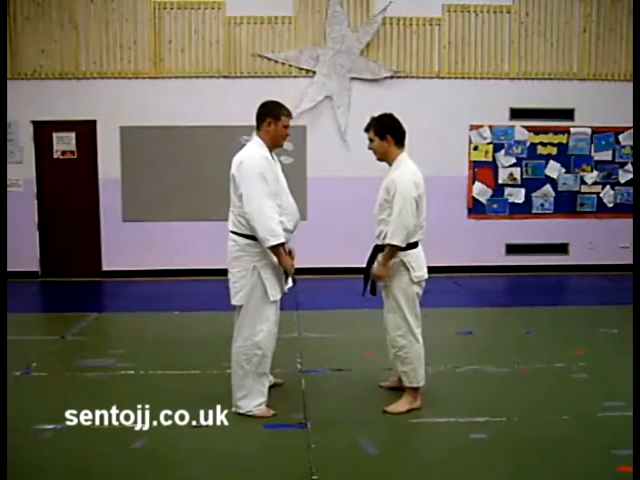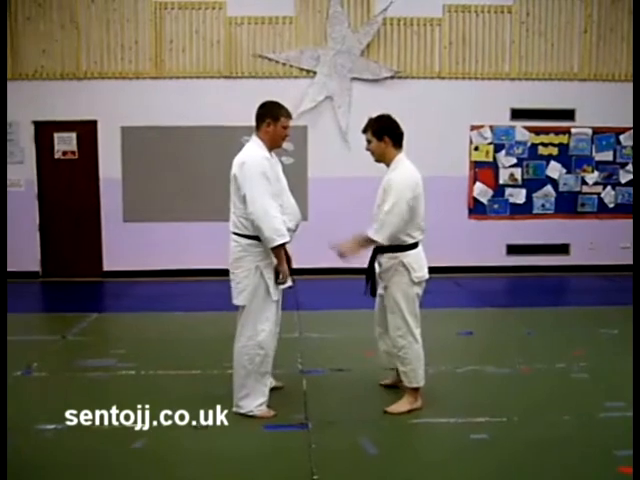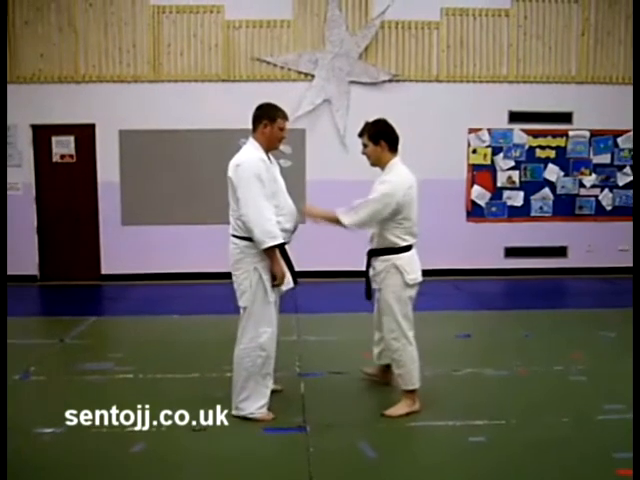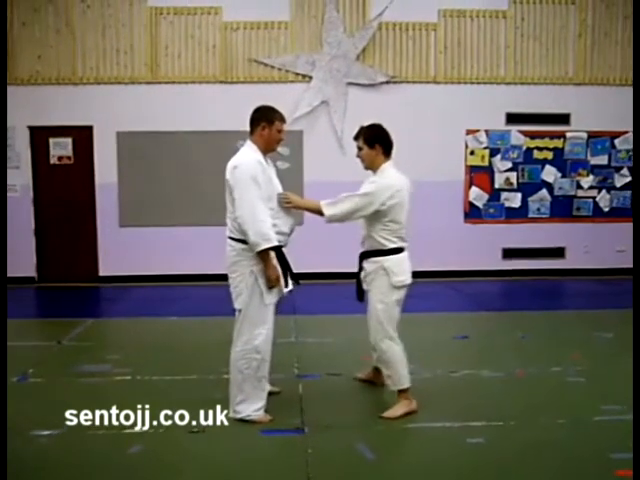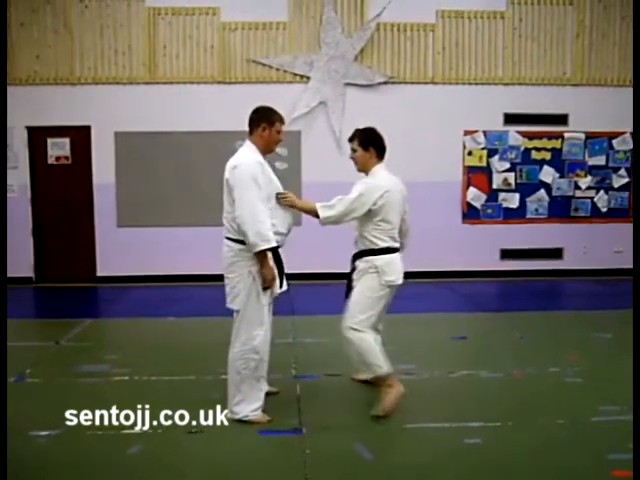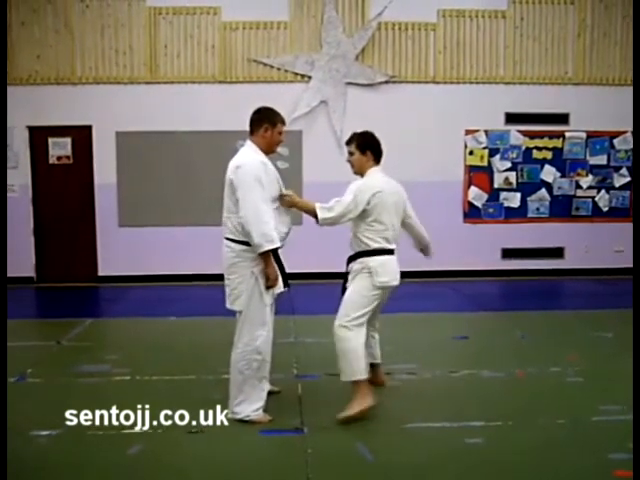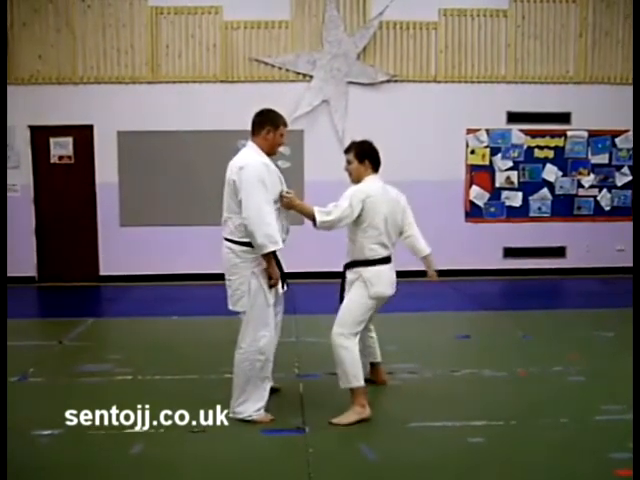
dt=0.5s
person 1, frame 1
left shoulder: (264, 156)
right shoulder: (253, 160)
right elbow: (259, 213)
left wrist: (284, 246)
right wrist: (281, 254)
left hip: (263, 250)
right hip: (253, 253)
left knee: (266, 321)
right knee: (254, 328)
left ankle: (259, 376)
right ankle: (248, 400)
person 1, frame 2
left shoulder: (264, 157)
right shoulder: (254, 160)
right elbow: (263, 214)
left wrist: (279, 254)
right wrist: (280, 257)
left hip: (264, 251)
right hip: (255, 253)
left knee: (267, 322)
right knee: (256, 329)
left ankle: (260, 379)
right ankle: (248, 401)
person 1, frame 3
left shoulder: (263, 159)
right shoulder: (249, 162)
right elbow: (256, 216)
left wrist: (277, 256)
right wrist: (275, 259)
left hip: (266, 251)
right hip: (255, 254)
left knee: (265, 324)
right knee: (258, 330)
left ankle: (259, 381)
right ankle: (248, 403)
person 1, frame 4
left shoulder: (260, 161)
right shoulder: (246, 164)
right elbow: (252, 218)
left wrist: (271, 259)
right wrist: (268, 262)
left hip: (261, 253)
right hip: (252, 257)
left knee: (261, 326)
right knee: (253, 332)
left ankle: (256, 384)
right ankle: (245, 406)
person 1, frame 5
left shoulder: (255, 162)
right shoulder: (247, 164)
right elbow: (251, 218)
left wrist: (267, 259)
right wrist: (265, 263)
left hip: (256, 254)
right hip: (249, 256)
left knee: (259, 326)
right knee: (251, 332)
left ankle: (255, 384)
right ankle: (243, 406)
person 1, frame 6
left shoulder: (252, 160)
right shoulder: (252, 164)
right elbow: (254, 217)
left wrist: (273, 240)
right wrist: (268, 262)
left hip: (253, 254)
right hip: (250, 257)
left knee: (261, 326)
right knee: (253, 332)
left ankle: (256, 383)
right ankle: (244, 406)
person 1, frame 7
left shoulder: (250, 160)
right shoulder: (254, 165)
right elbow: (257, 218)
left wrist: (282, 209)
right wrist: (271, 262)
left hip: (250, 253)
right hip: (250, 256)
left knee: (268, 322)
right knee: (257, 333)
left ankle: (260, 382)
right ankle: (246, 406)
person 2, frame 1
left shoulder: (403, 176)
right shoulder: (400, 171)
left elbow: (401, 228)
left wrist: (384, 263)
right wrist: (385, 261)
left hip: (401, 261)
right hip: (397, 259)
left knee: (404, 327)
right knee: (396, 324)
left ankle: (413, 394)
right ankle: (404, 377)
person 2, frame 2
left shoulder: (401, 178)
right shoulder: (399, 172)
left elbow: (388, 226)
left wrist: (354, 246)
right wrist: (358, 241)
left hip: (402, 262)
right hip: (394, 260)
left knee: (404, 328)
right knee: (385, 321)
left ankle: (413, 394)
right ankle: (401, 375)
person 2, frame 3
left shoulder: (394, 182)
right shoulder: (396, 175)
left elbow: (361, 214)
right elbow: (371, 212)
left wrist: (319, 214)
left hip: (395, 264)
right hip: (390, 261)
left knee: (398, 330)
right knee: (383, 322)
left ankle: (411, 397)
right ankle: (385, 369)
person 2, frame 4
left shoulder: (382, 185)
right shoulder: (396, 180)
left elbow: (343, 208)
left wrist: (301, 203)
left hip: (386, 267)
right hip: (386, 262)
left knee: (384, 332)
right knee: (378, 326)
left ankle: (406, 397)
right ankle: (379, 372)
person 2, frame 5
left shoulder: (372, 186)
right shoulder: (395, 183)
left elbow: (336, 211)
right elbow: (403, 223)
left wrist: (297, 203)
right wrist: (399, 243)
left hip: (376, 265)
right hip: (386, 261)
left knee: (354, 326)
right knee: (369, 323)
left ankle: (390, 383)
right ankle: (373, 372)
person 2, frame 6
left shoulder: (364, 186)
right shoulder: (395, 187)
left elbow: (333, 214)
right elbow: (411, 221)
left wrist: (298, 203)
right wrist: (423, 244)
left hip: (371, 267)
right hip: (385, 264)
left knee: (346, 326)
right knee: (367, 321)
left ankle: (362, 394)
right ankle: (375, 373)
person 2, frame 7
left shoulder: (359, 193)
right shoulder: (396, 195)
left elbow: (329, 219)
right elbow: (411, 232)
left wrist: (296, 205)
right wrist: (429, 263)
left hip: (368, 276)
right hip: (382, 272)
left knee: (342, 335)
right knee: (361, 323)
left ankle: (360, 404)
right ankle: (377, 372)
